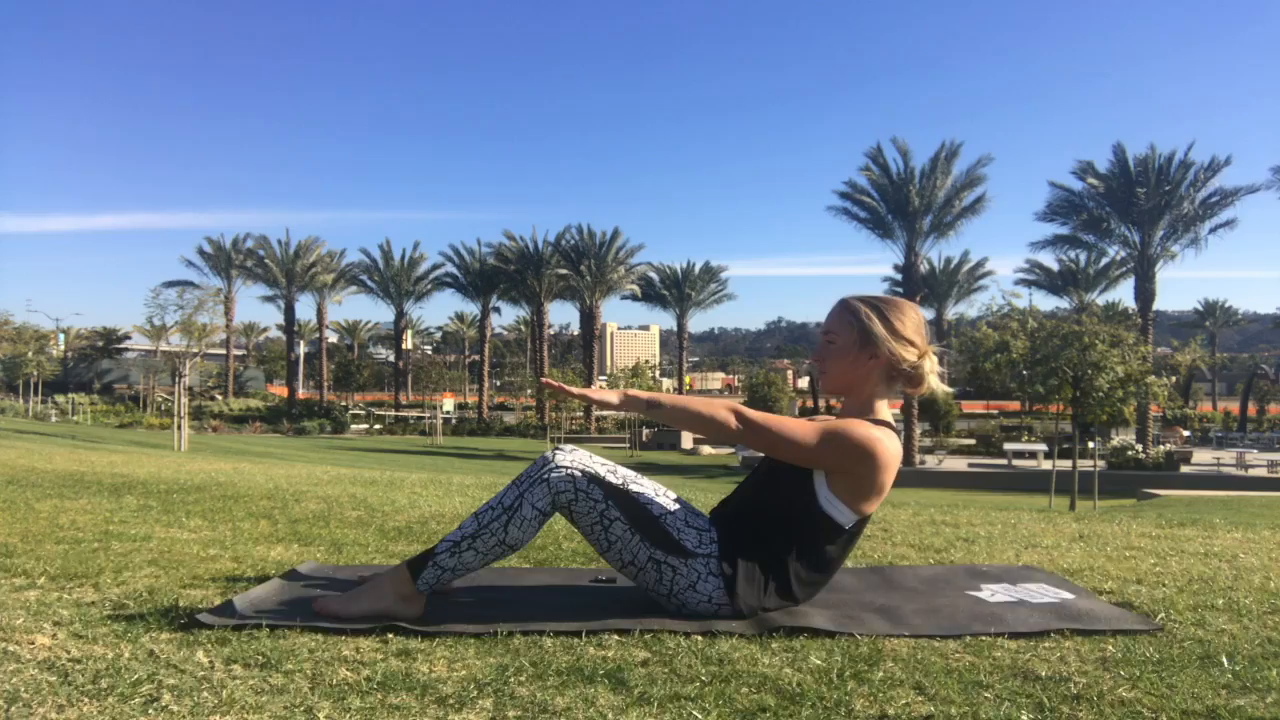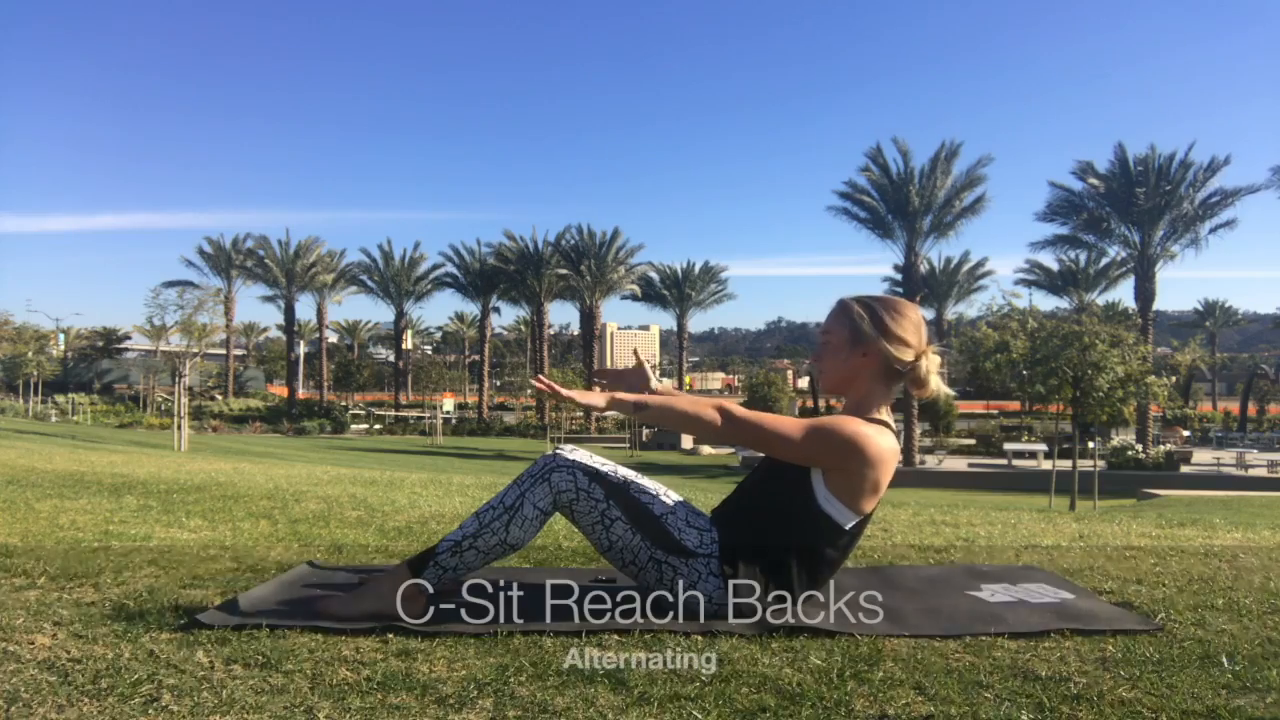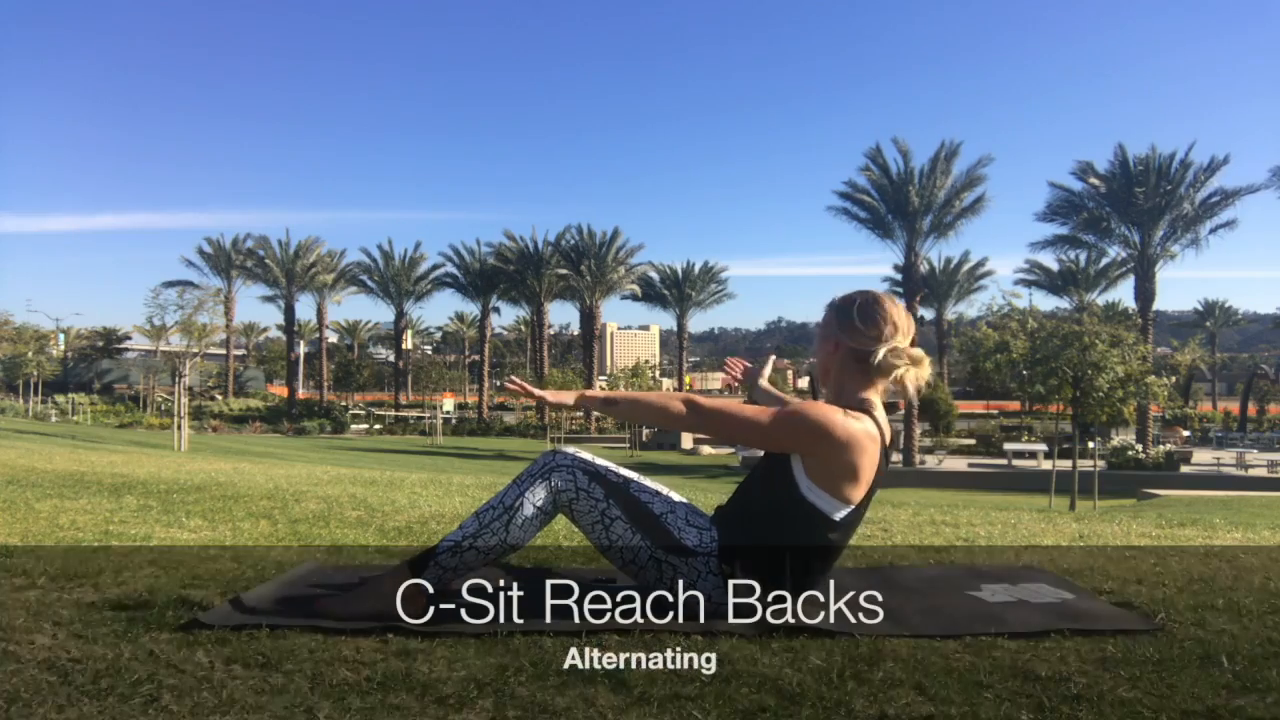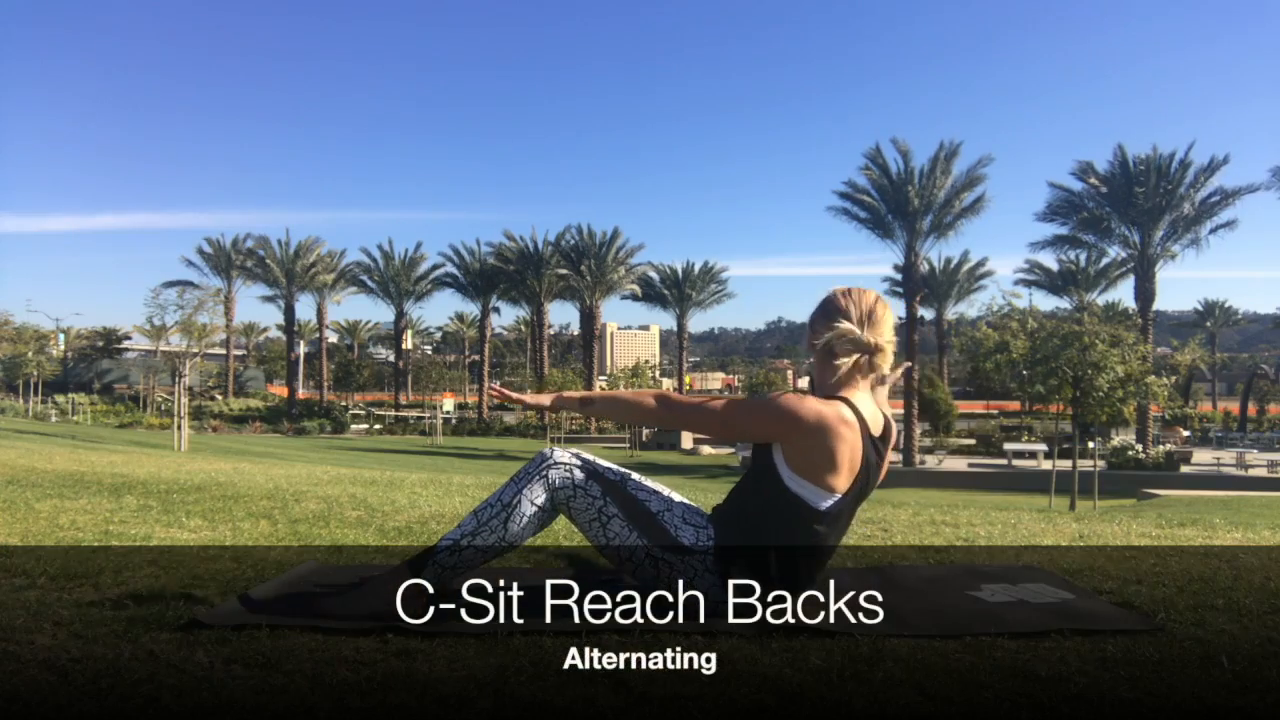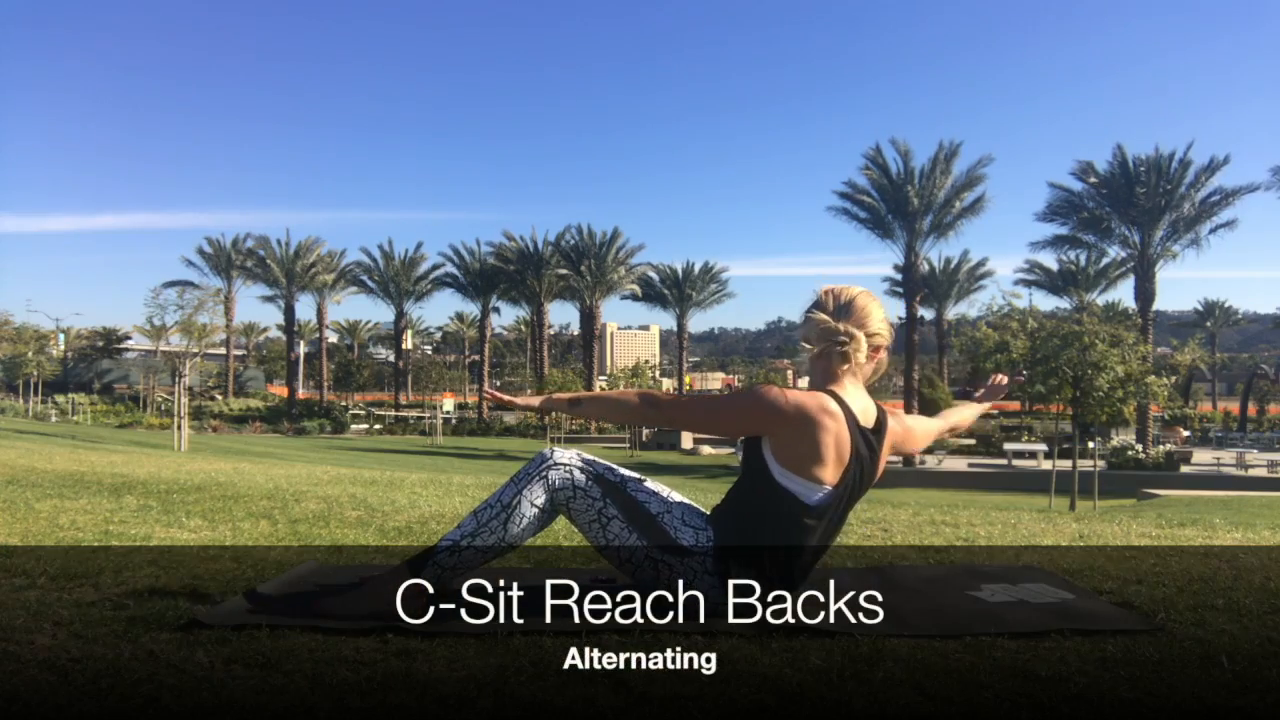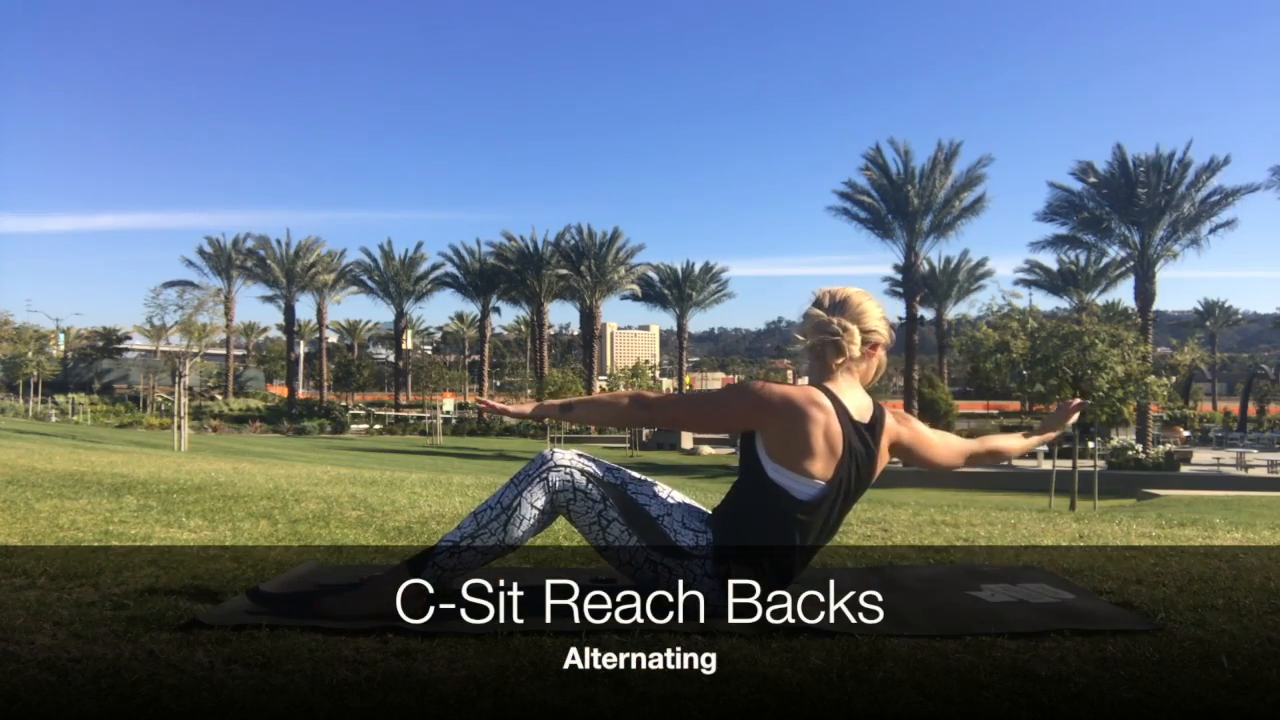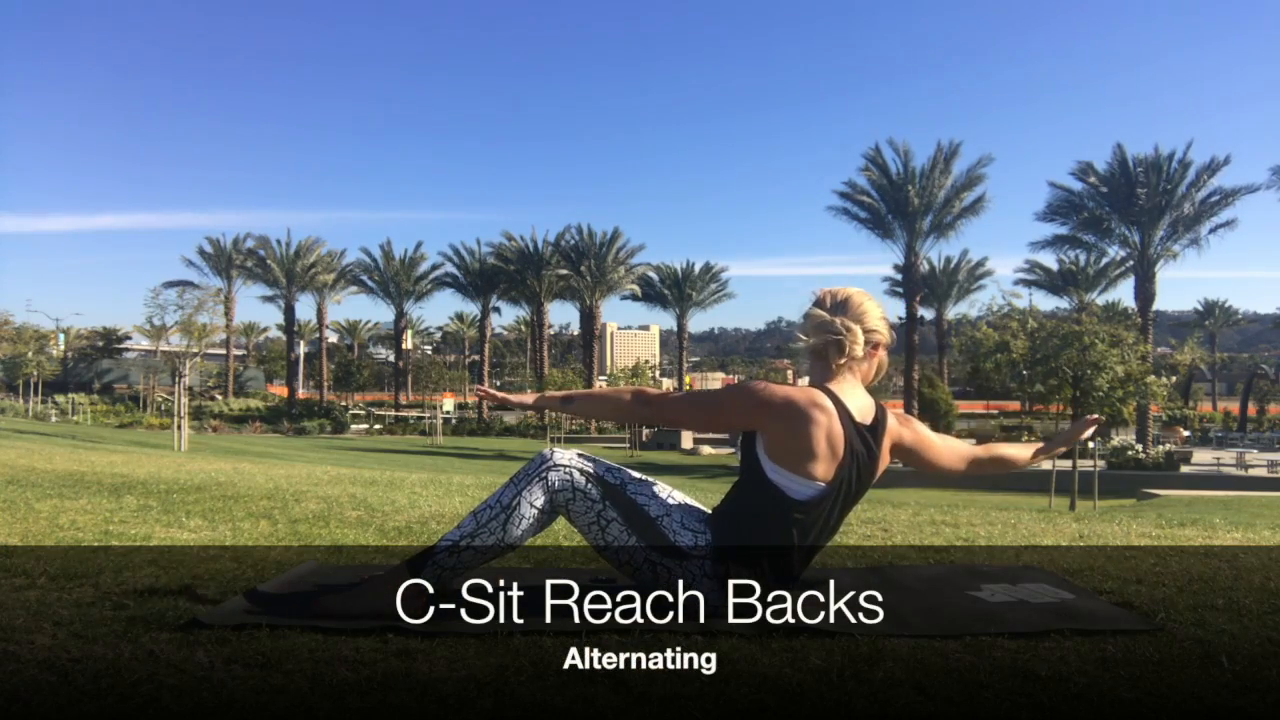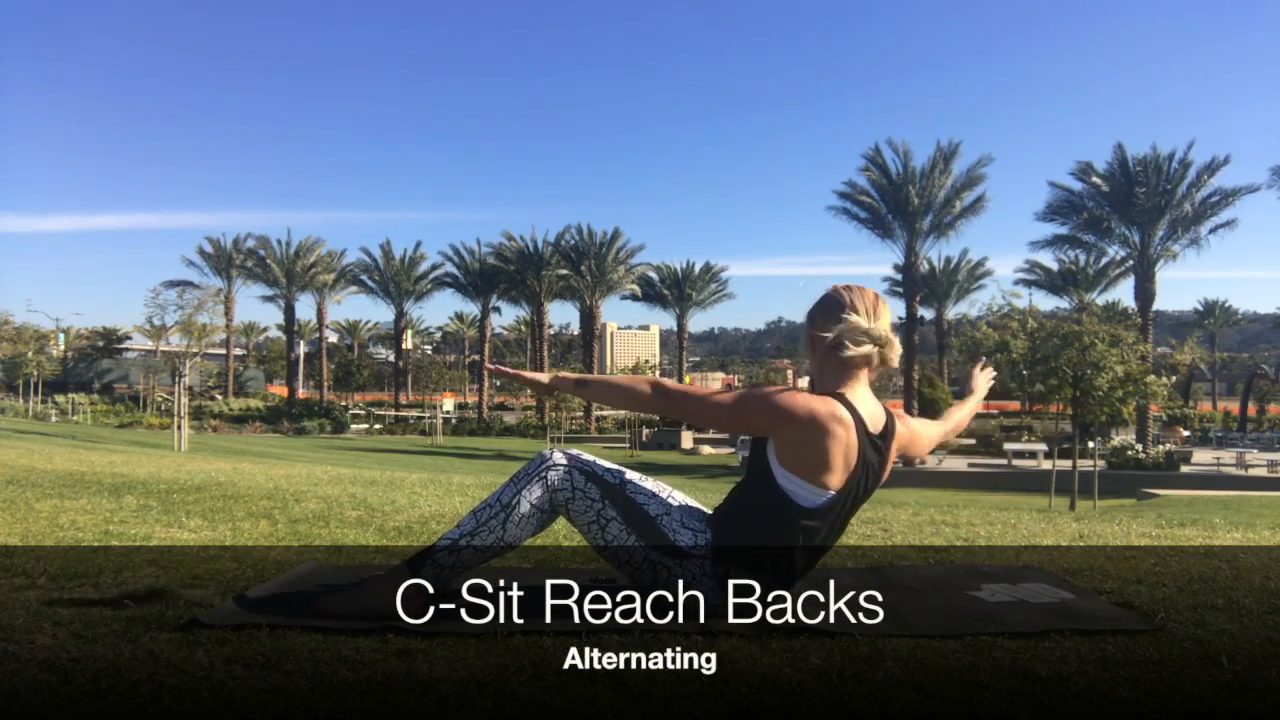
dt=0.2s
person 1, frame 1
left shoulder: (868, 444)
right shoulder: (850, 429)
left elbow: (738, 424)
right elbow: (748, 430)
left wrist: (626, 398)
right wrist: (635, 402)
left hip: (721, 582)
right hip: (718, 553)
left knee: (559, 476)
right knee: (565, 463)
left ankle: (409, 584)
right ankle: (416, 576)
person 1, frame 2
left shoulder: (860, 441)
right shoulder: (856, 429)
left elbow: (729, 423)
right elbow: (751, 423)
left wrist: (613, 400)
right wrist: (648, 390)
left hip: (721, 580)
right hip: (723, 555)
left knee: (561, 475)
right knee: (564, 463)
left ankle: (410, 584)
right ankle: (418, 576)
person 1, frame 3
left shoulder: (832, 427)
right shoulder: (867, 424)
left elbow: (697, 414)
left wrist: (582, 397)
right wrist: (760, 386)
left hip: (721, 577)
right hip: (732, 565)
left knee: (561, 473)
right knee: (566, 467)
left ankle: (407, 584)
right ankle: (422, 576)
person 1, frame 4
left shoulder: (807, 415)
right shoulder: (876, 424)
left elbow: (672, 410)
left wrist: (559, 400)
right wrist: (878, 380)
left hip: (717, 576)
right hip: (735, 567)
left knee: (559, 470)
right knee: (564, 469)
left ankle: (410, 583)
right ankle: (423, 574)
person 1, frame 5
left shoulder: (789, 408)
right shoulder: (885, 425)
left elbow: (655, 408)
right elbow: (942, 428)
left wrist: (549, 401)
right wrist: (985, 399)
left hip: (712, 576)
right hip: (738, 574)
left knee: (556, 471)
right knee: (567, 470)
left ankle: (408, 584)
right ankle: (423, 574)
person 1, frame 6
left shoulder: (783, 406)
right shoulder: (888, 427)
left elbow: (647, 409)
right elbow: (971, 450)
left wrist: (540, 407)
right wrist: (1044, 432)
left hip: (712, 572)
right hip: (741, 573)
left knee: (556, 471)
right knee: (570, 471)
left ankle: (409, 582)
right ankle: (426, 572)
person 1, frame 7
left shoulder: (787, 405)
right shoulder: (893, 427)
left elbow: (652, 407)
right elbow: (979, 456)
left wrist: (540, 398)
right wrist: (1052, 442)
left hip: (711, 573)
right hip: (741, 564)
left knee: (556, 471)
right knee: (566, 472)
left ankle: (405, 583)
right ankle: (418, 576)
person 1, frame 8
left shoulder: (805, 414)
right shoulder: (881, 420)
left elbow: (665, 399)
right elbow: (949, 427)
left wrist: (555, 382)
right wrist: (978, 390)
left hip: (711, 575)
right hip: (735, 556)
left knee: (556, 471)
right knee: (564, 470)
left ankle: (405, 582)
right ankle: (420, 574)
